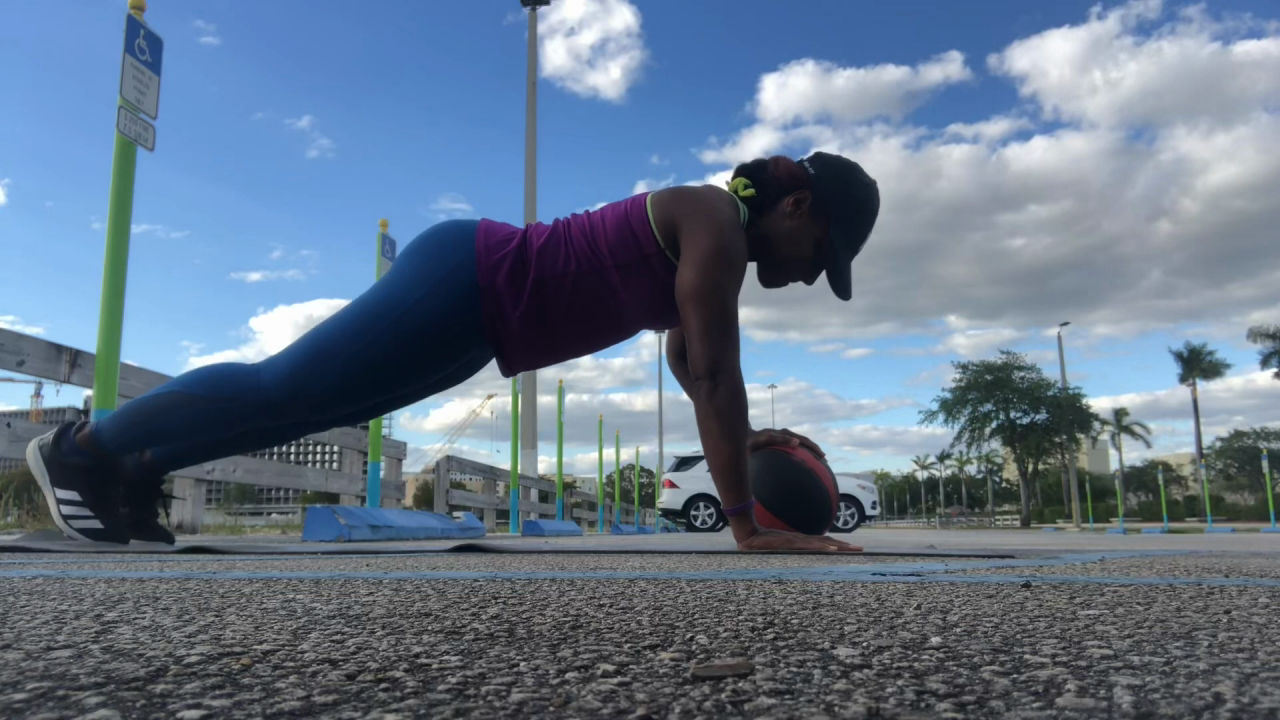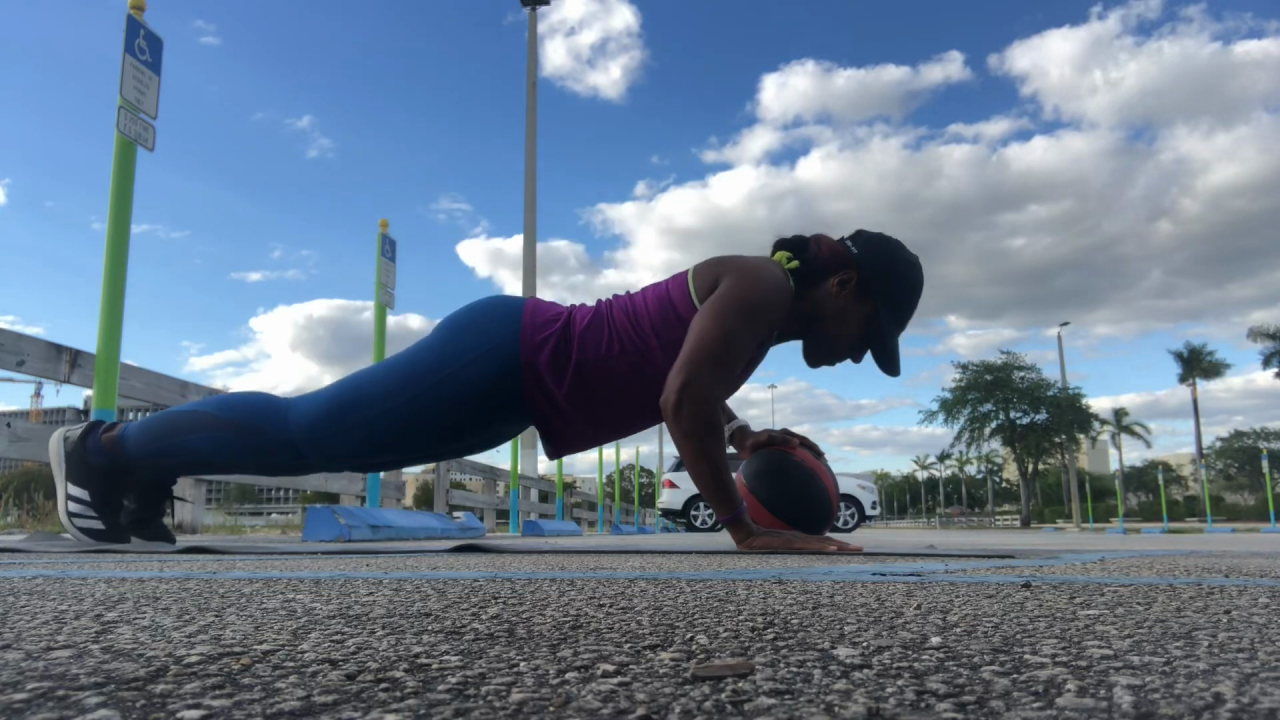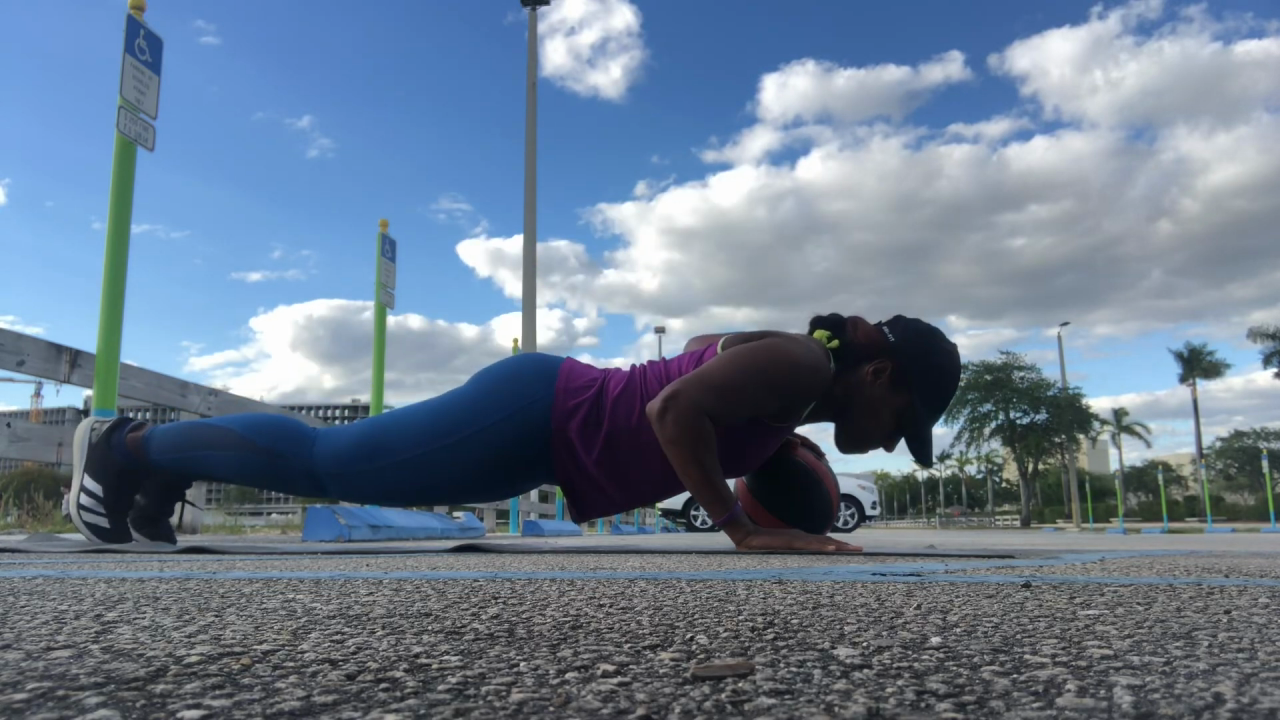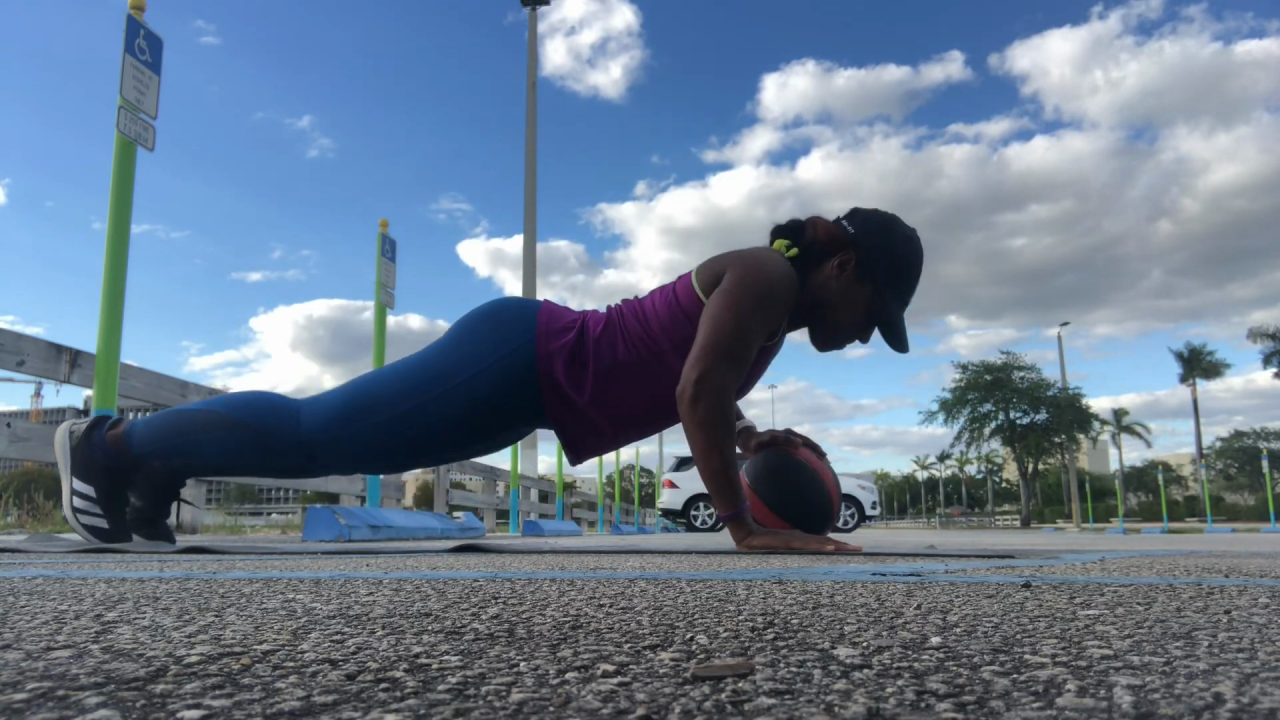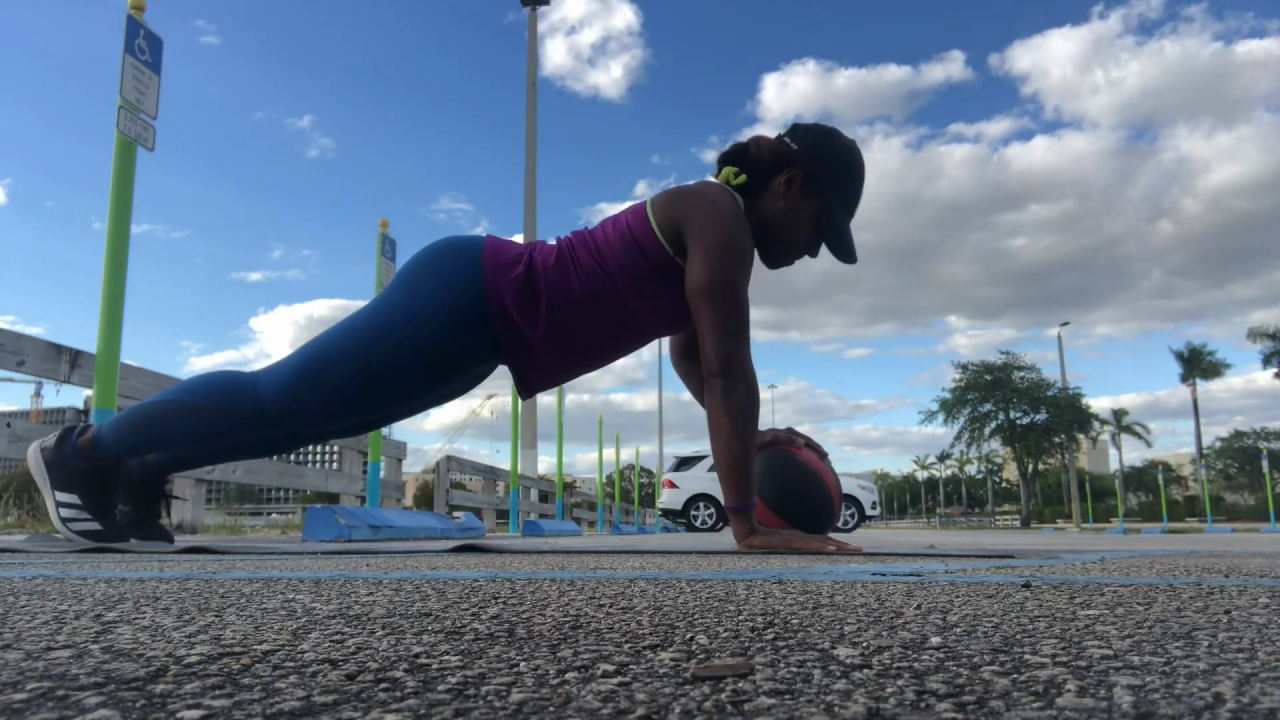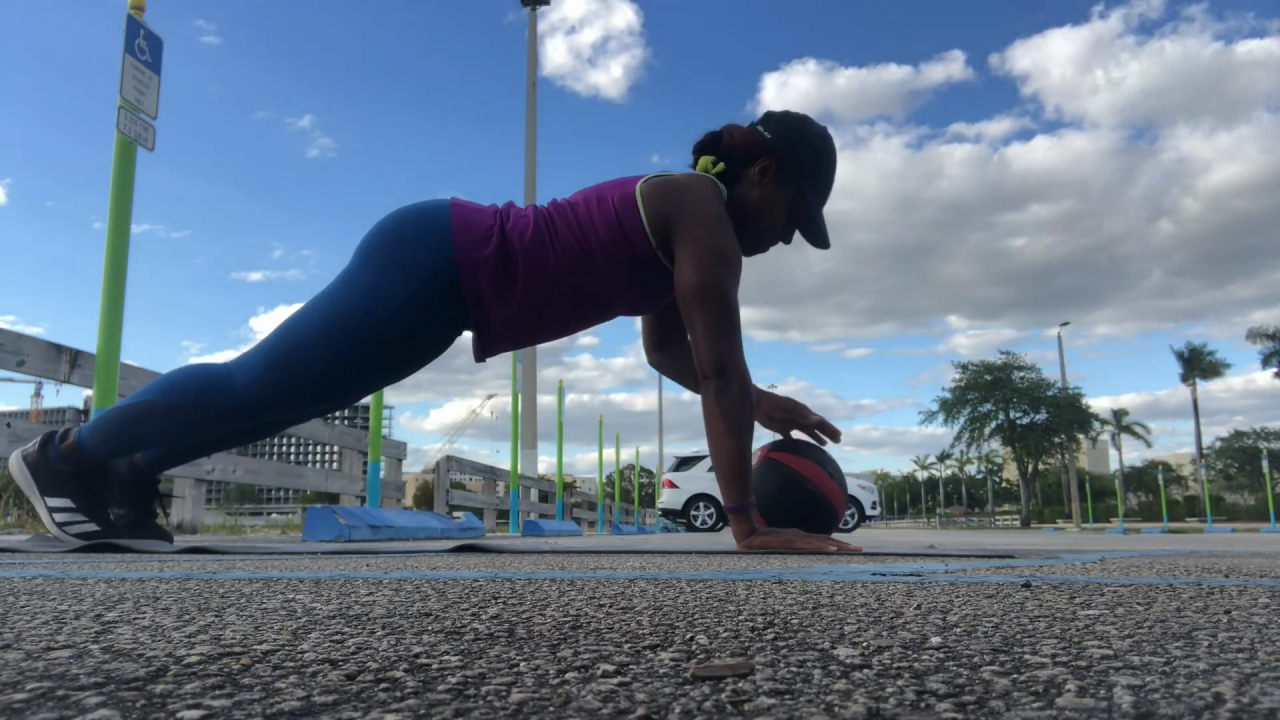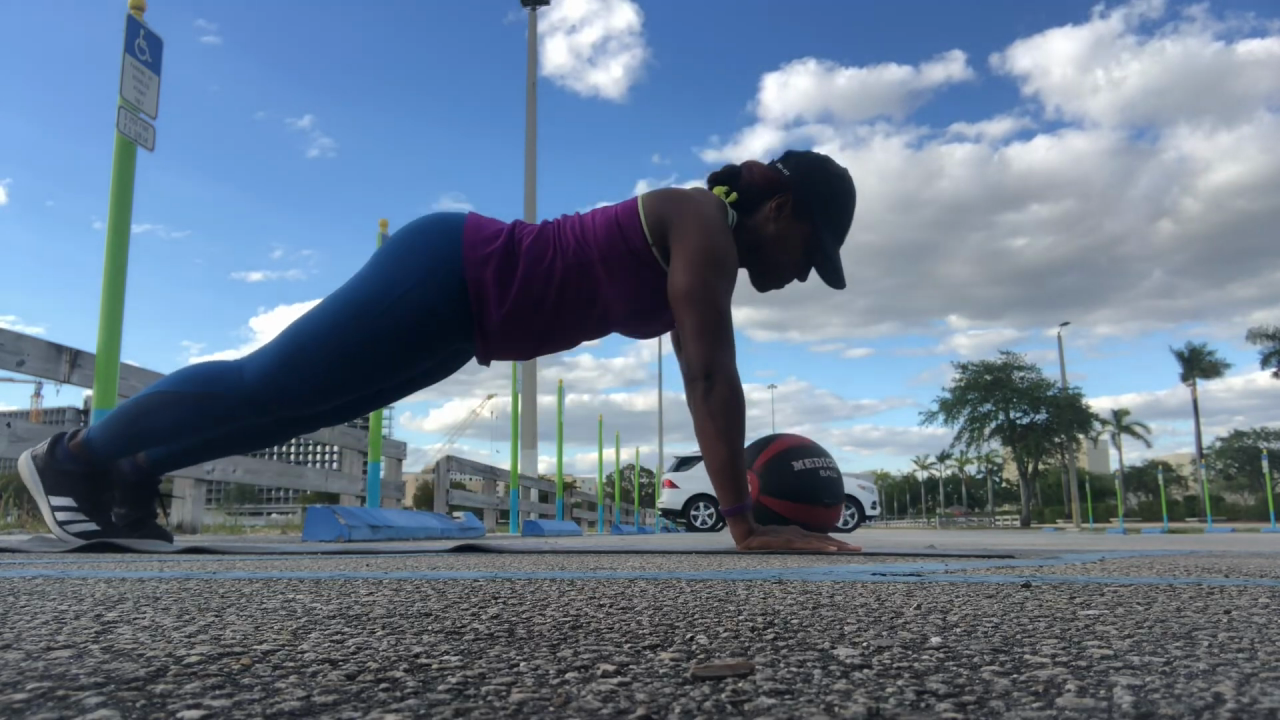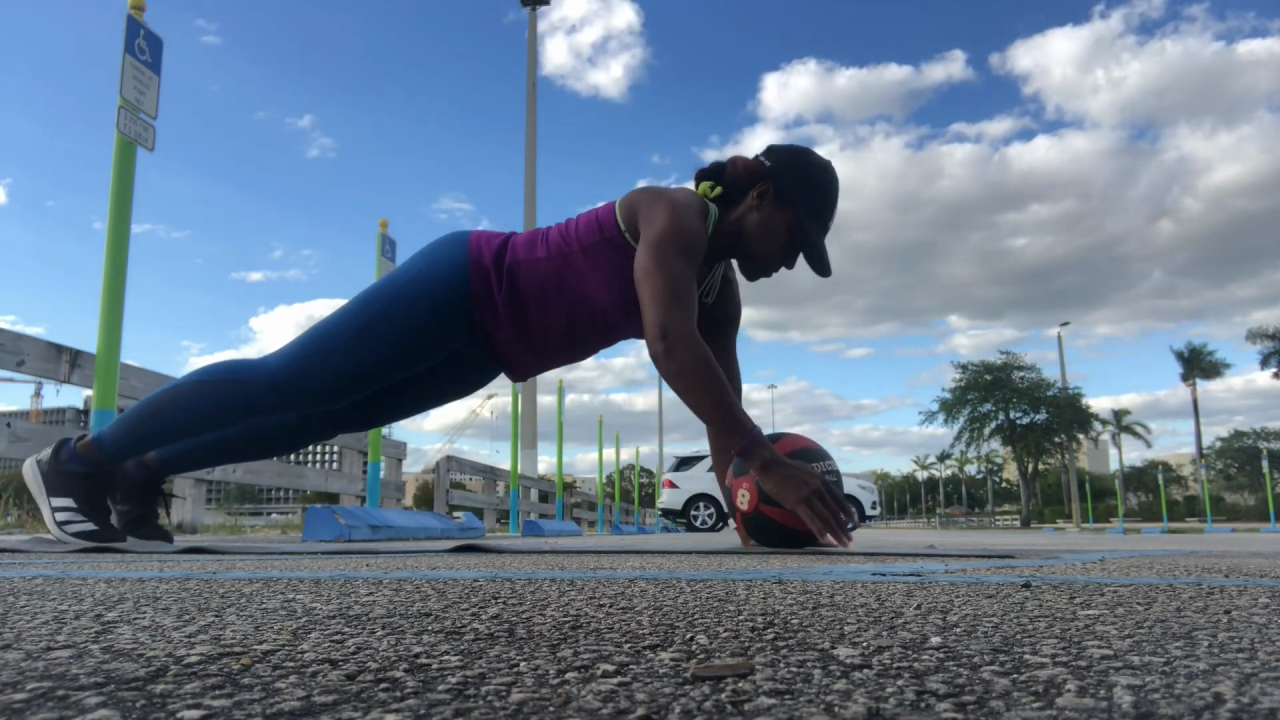
dt=0.4s
person 1, frame 1
left shoulder: (716, 240)
right shoulder: (718, 222)
left elbow: (687, 361)
right elbow: (715, 373)
left wrist: (743, 438)
right wrist: (746, 525)
left hip: (477, 310)
right hip: (463, 285)
left knee: (309, 405)
right knee: (281, 393)
left ankle: (140, 473)
right ankle: (80, 448)
person 1, frame 2
left shoulder: (759, 305)
right shoulder: (765, 286)
left elbow: (688, 384)
right elbow: (681, 401)
left wrist: (745, 436)
right wrist: (743, 529)
left hip: (519, 373)
right hip: (505, 364)
left knee: (317, 436)
right knee: (301, 432)
left ankle: (151, 472)
right ankle: (105, 447)
person 1, frame 3
left shoulder: (792, 382)
right shoulder: (803, 366)
right elbow: (672, 408)
left wrist: (757, 445)
right wrist: (740, 527)
left hip: (551, 416)
right hip: (533, 420)
left knee: (335, 457)
right knee: (321, 458)
left ankle: (161, 470)
right ankle: (127, 444)
person 1, frame 4
left shoulder: (768, 303)
right shoulder: (772, 277)
left elbow: (699, 383)
right elbow: (692, 392)
left wrist: (746, 435)
right wrist: (744, 525)
left hip: (534, 374)
right hip: (516, 362)
left knee: (319, 436)
right knee: (307, 429)
left ankle: (157, 472)
right ankle: (111, 444)
person 1, frame 5
left shoulder: (715, 237)
right shoulder: (722, 215)
left elbow: (693, 360)
right elbow: (728, 372)
left wrist: (746, 439)
right wrist: (746, 522)
left hip: (481, 320)
right hip: (466, 300)
left knee: (293, 411)
right knee: (276, 400)
left ankle: (138, 473)
right ankle: (83, 452)
person 1, frame 6
left shoulder: (680, 218)
right shoulder: (704, 211)
left elbow: (667, 349)
right elbow: (721, 369)
left wrist: (763, 406)
right wrist: (746, 522)
left hip: (449, 269)
right hip: (432, 268)
left knee: (276, 393)
right knee: (255, 385)
left ankle: (128, 474)
right ankle: (66, 455)
person 1, frame 7
left shoulder: (701, 260)
right shoulder: (704, 222)
left elbow: (705, 391)
right elbow: (715, 378)
left wrist: (744, 495)
right wrist: (744, 522)
left hip: (459, 312)
right hip: (444, 275)
left knee: (299, 406)
right knee: (263, 385)
left ankle: (132, 471)
right ankle: (73, 454)
person 1, frame 8
left shoulder: (717, 283)
right shoulder: (675, 215)
left elbow: (720, 397)
right elbow: (672, 348)
right wrist: (770, 464)
left hip: (478, 350)
right hip: (459, 287)
left knee: (317, 416)
right knee: (279, 385)
left ankle: (139, 474)
right ankle: (78, 460)
